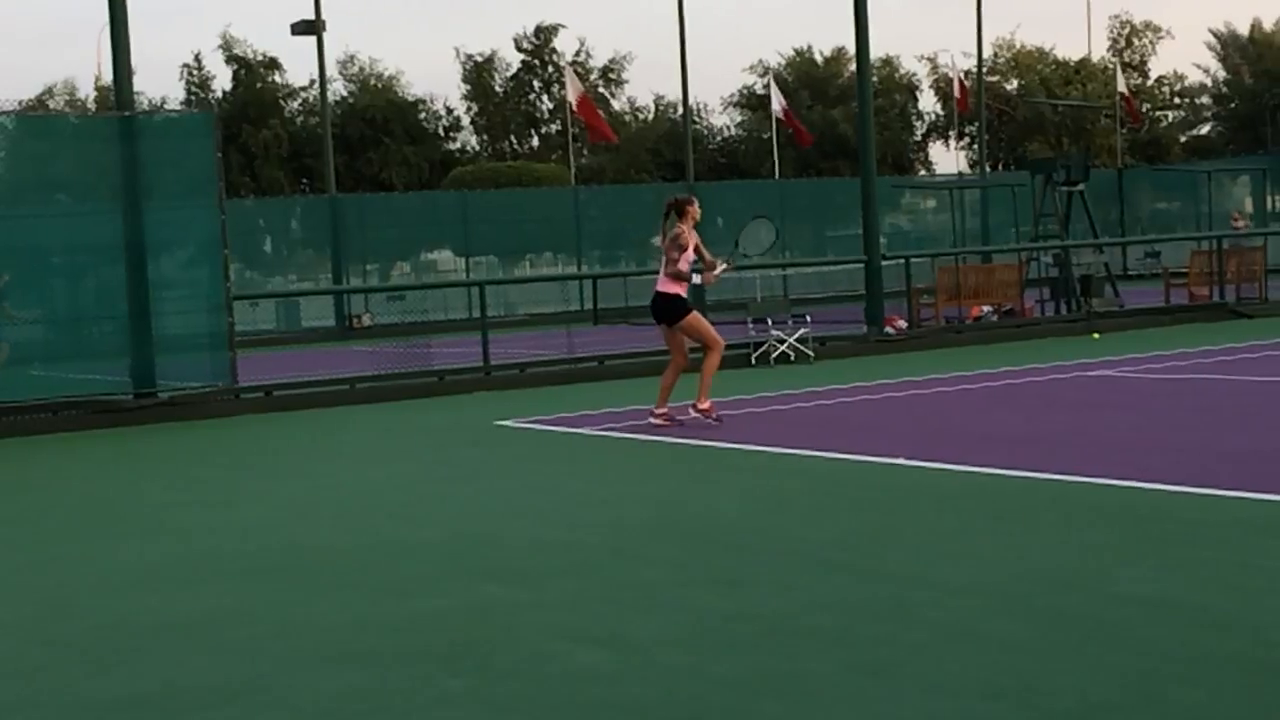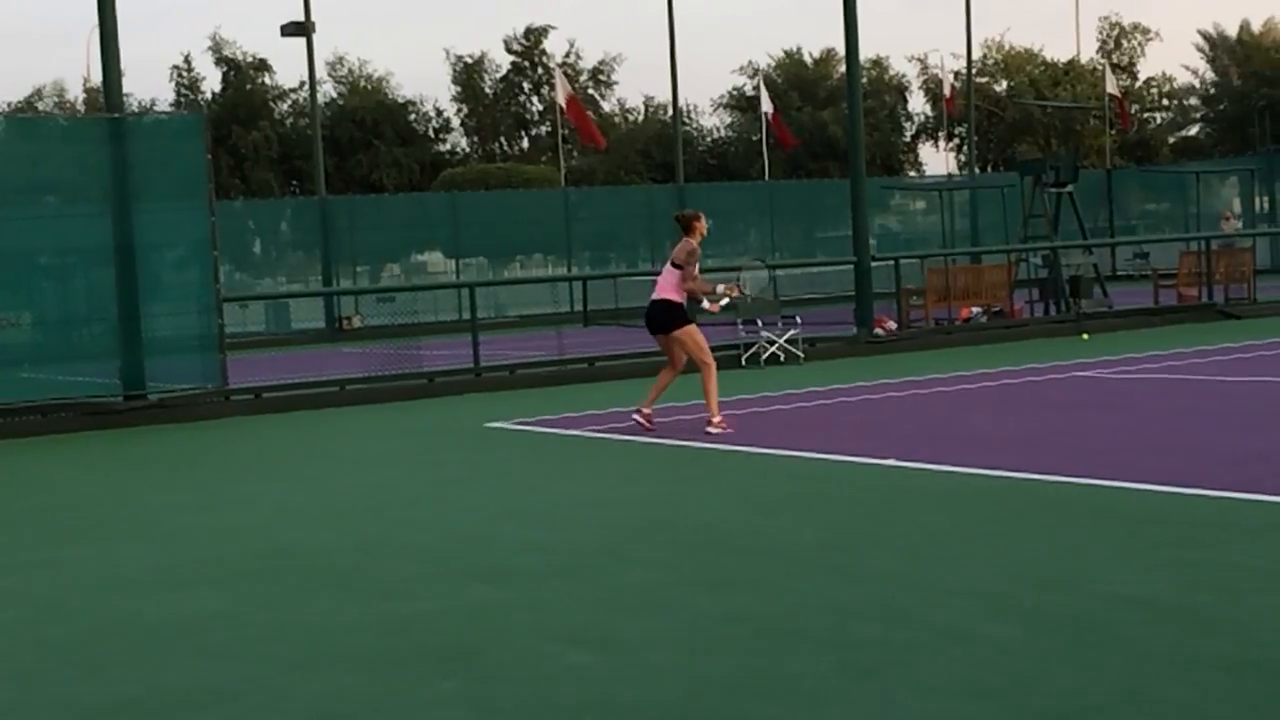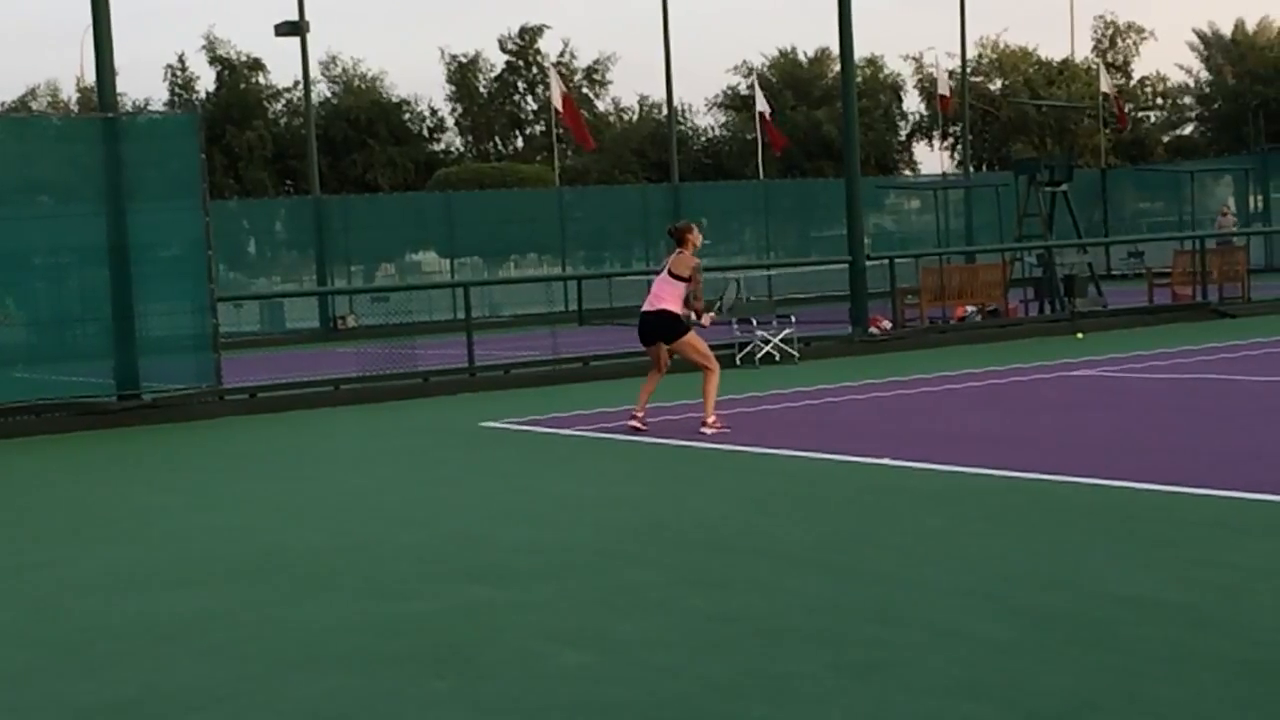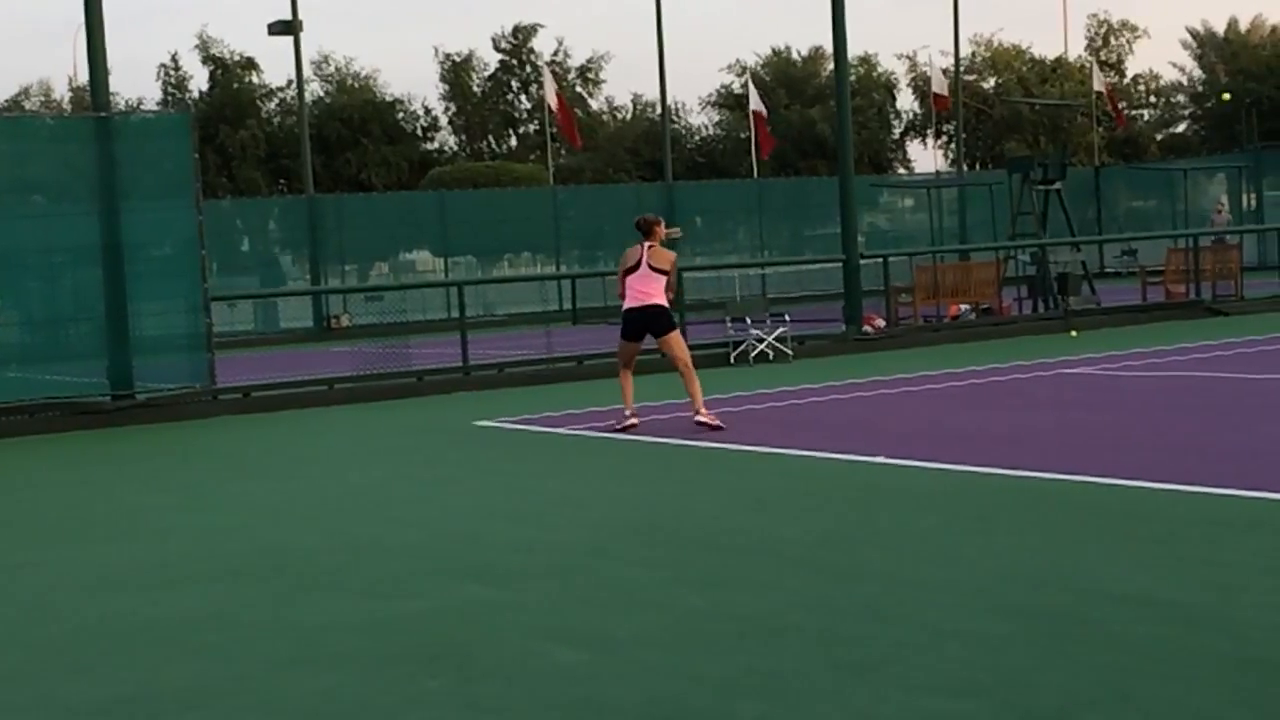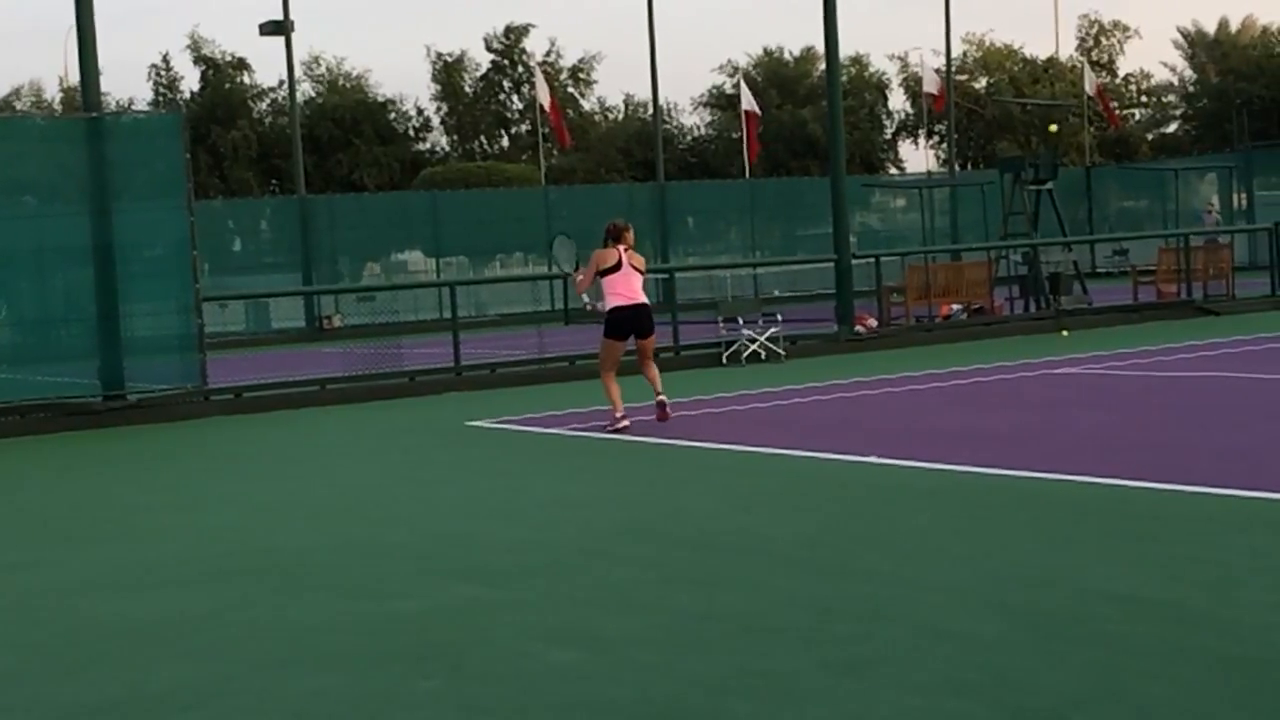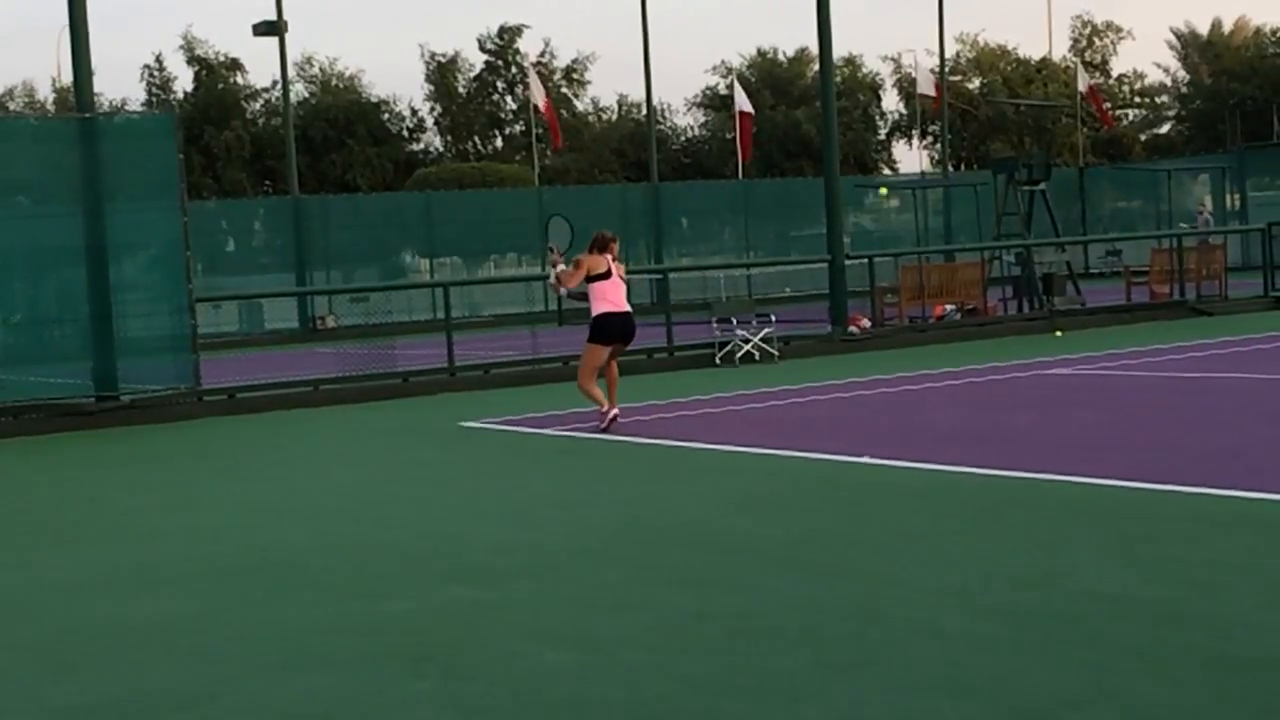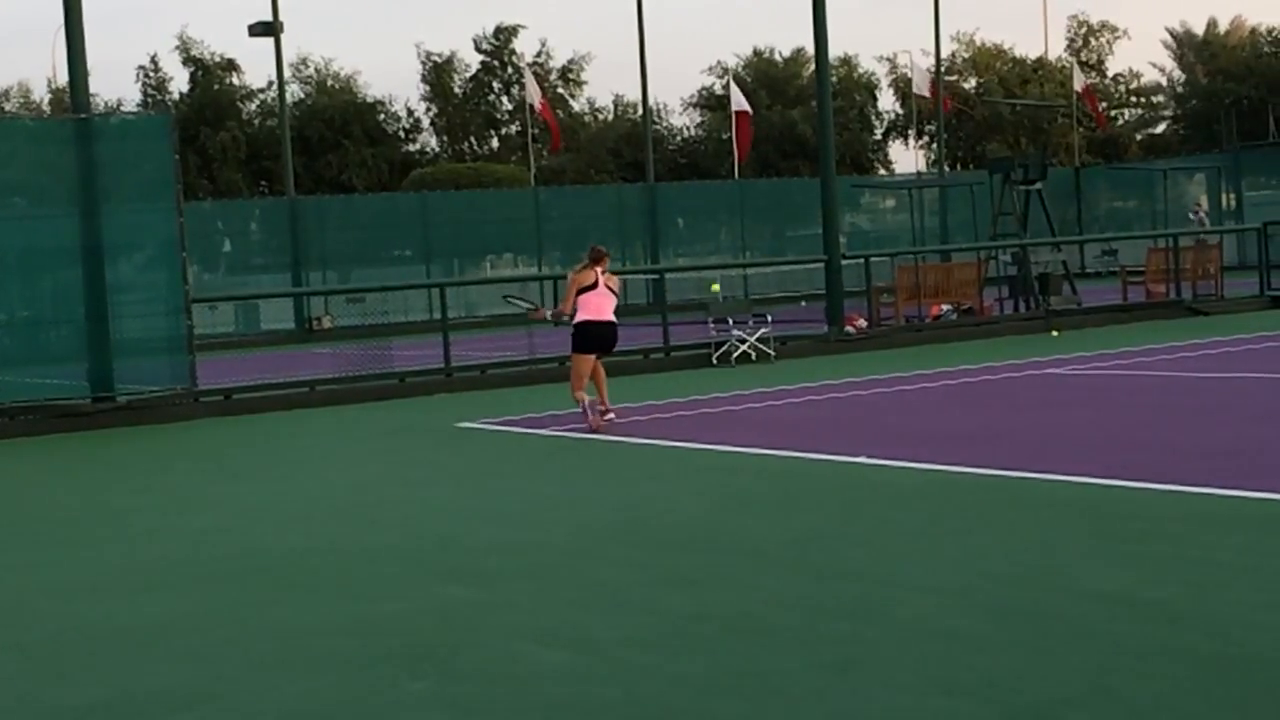
dt=0.7s
person 1, frame 1
left shoulder: (692, 235)
right shoulder: (678, 235)
left elbow: (708, 262)
right elbow: (670, 270)
left wrist: (721, 264)
right wrist: (699, 279)
left hip: (664, 302)
right hip: (671, 302)
left knee: (680, 359)
right knee: (716, 345)
left ankle: (659, 411)
right ankle: (702, 403)
person 1, frame 2
left shoulder: (684, 247)
right shoulder: (691, 249)
left elbow: (694, 284)
right elbow: (688, 286)
left wrist: (721, 289)
right wrist: (706, 304)
left hip: (655, 311)
right hip: (670, 310)
left knee: (676, 364)
right knee: (708, 364)
left ankle: (644, 410)
right ankle: (715, 420)
person 1, frame 3
left shoulder: (670, 259)
right shoulder: (693, 263)
right elbow: (696, 303)
left wrist: (690, 315)
right wrist: (701, 317)
left hip: (646, 321)
right hip: (667, 320)
left knee: (659, 368)
right knee: (711, 367)
left ankle: (638, 414)
right ankle: (709, 420)
person 1, frame 4
left shoulder: (629, 254)
right shoulder: (669, 256)
left elbow: (620, 292)
right elbow: (670, 294)
left hip: (632, 316)
right hip: (658, 314)
left knee: (625, 368)
right knee: (686, 367)
left ankle: (629, 413)
right ankle: (701, 411)
person 1, frame 5
left shoulder: (600, 255)
right shoulder: (640, 260)
left elbow: (582, 288)
left wrist: (579, 277)
right wrist: (602, 304)
left hip: (618, 316)
right hip: (642, 311)
left knee: (607, 372)
right knee: (647, 362)
left ankle: (619, 415)
right ankle: (659, 393)
person 1, frame 6
left shoulder: (588, 260)
right shoulder: (620, 268)
left elbow: (570, 284)
left wrist: (559, 266)
right wrist: (563, 289)
left hip: (606, 322)
right hip: (627, 322)
left knee: (584, 381)
right knee: (608, 360)
left ankle: (606, 408)
right ankle: (613, 407)
person 1, frame 7
left shoulder: (578, 277)
right shoulder: (614, 281)
left elbow: (566, 310)
left wrist: (548, 314)
left hip: (586, 330)
right hip: (610, 330)
left knee: (578, 391)
right knee: (593, 361)
left ankle: (585, 402)
right ankle: (605, 407)
